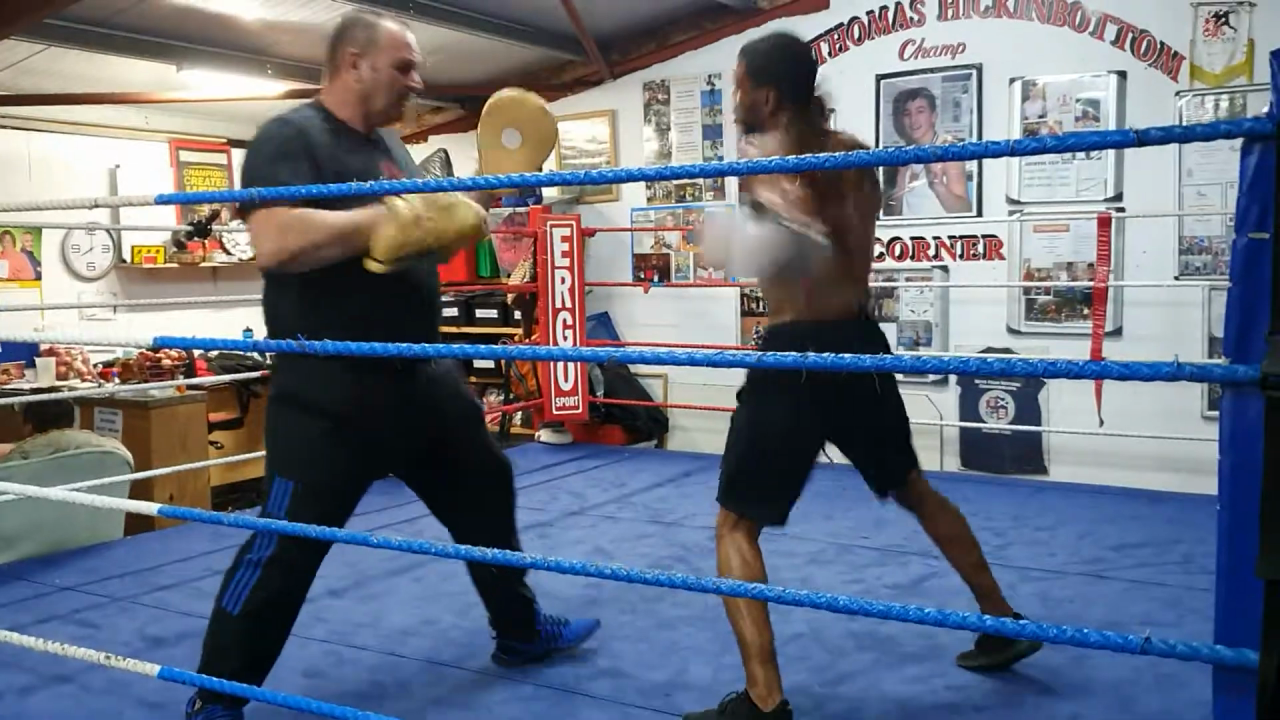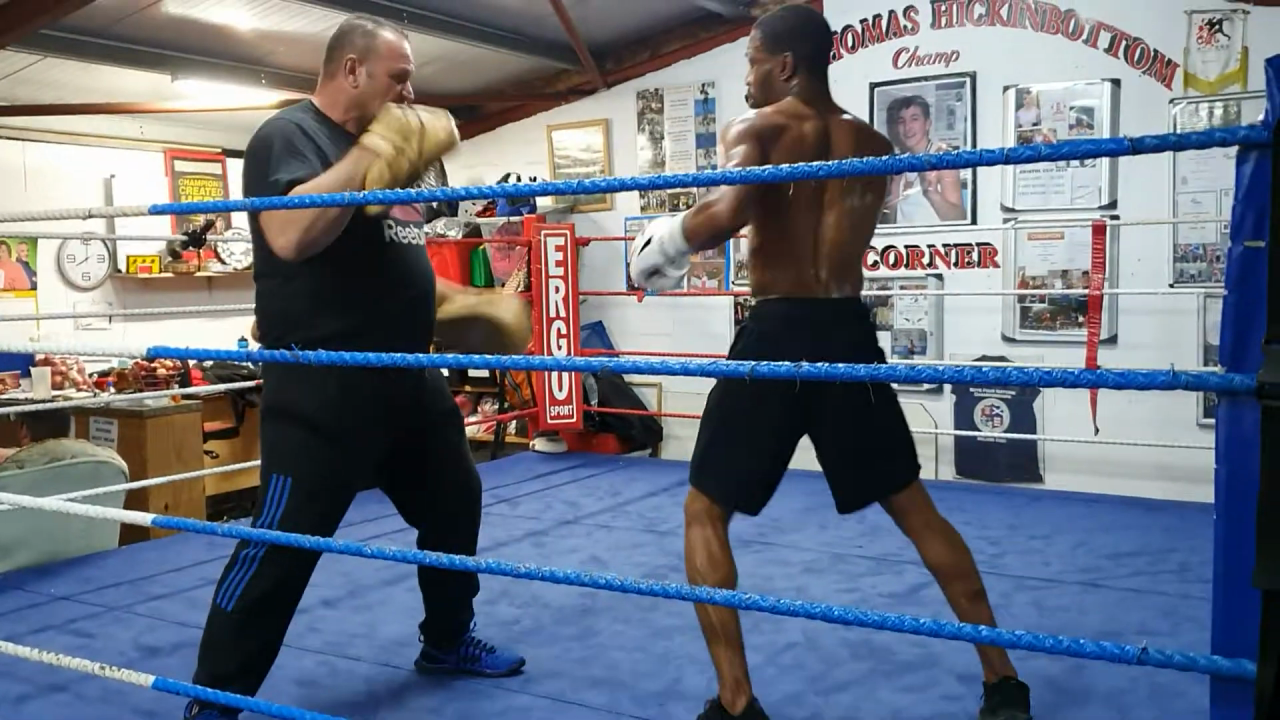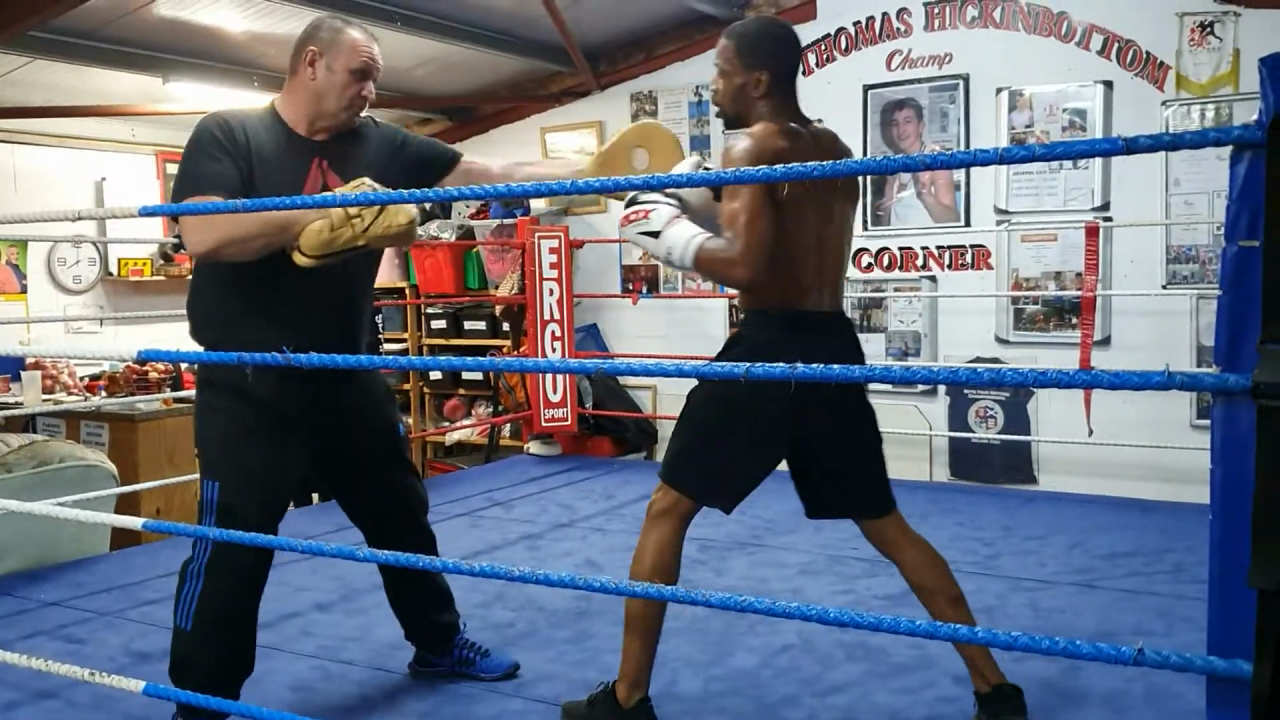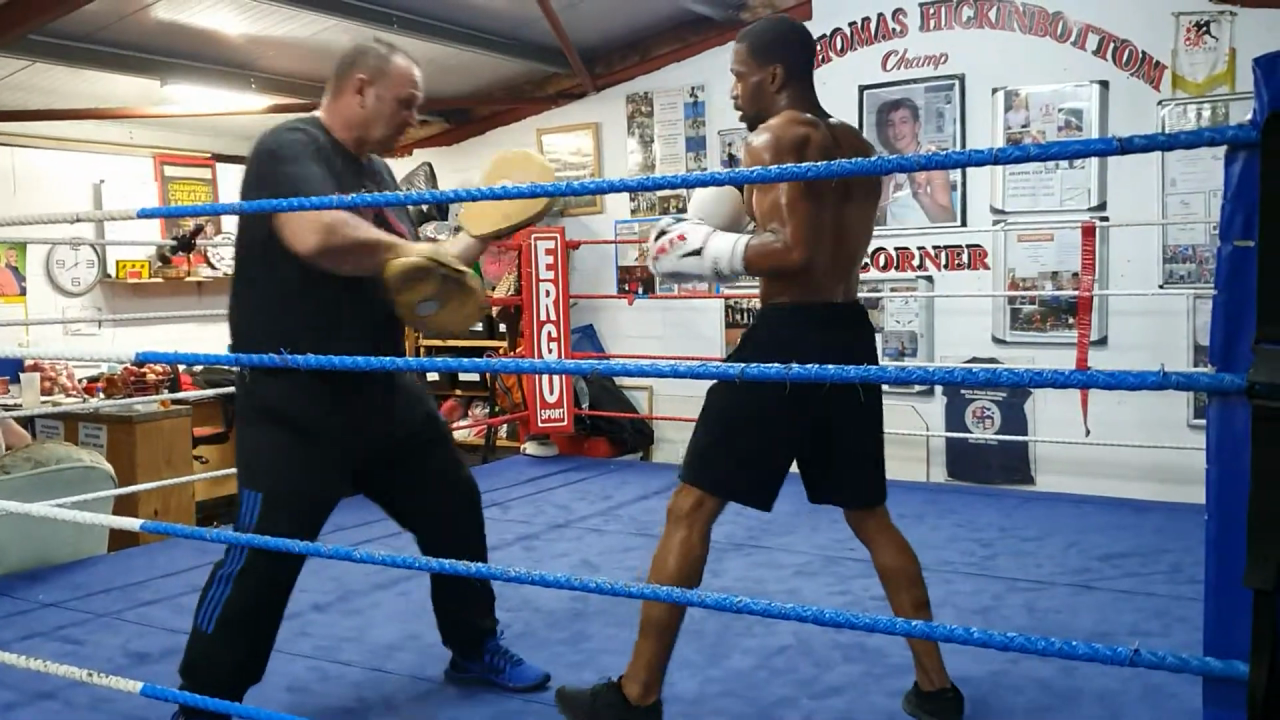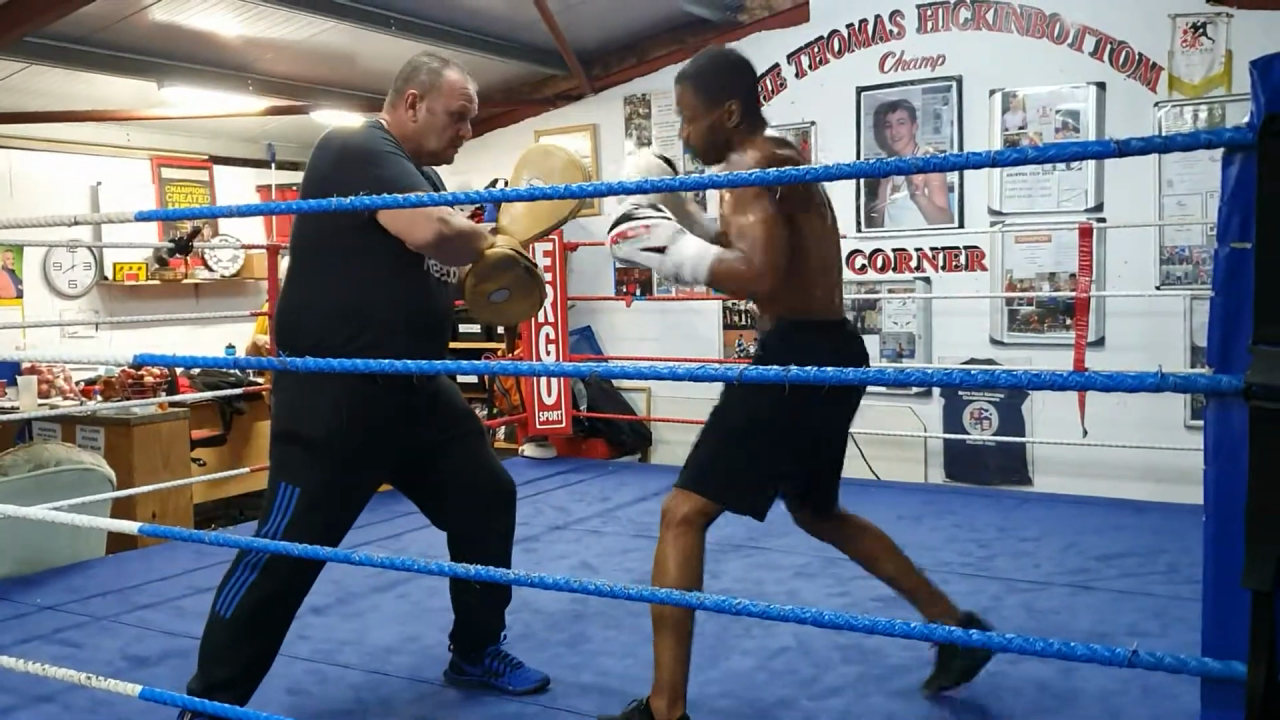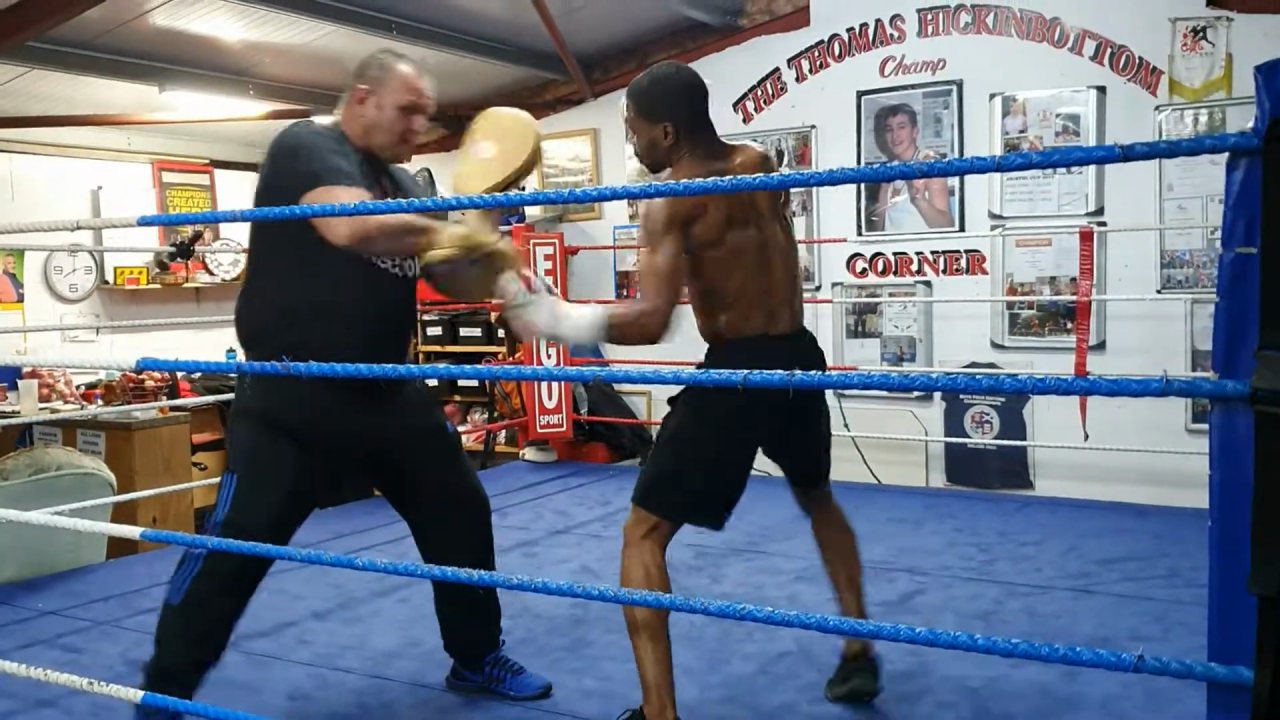
dt=0.5s
person 1, frame 1
left shoulder: (774, 158)
right shoulder: (849, 155)
left elbow: (796, 240)
left hip: (796, 357)
right hip: (855, 344)
left knee: (734, 527)
right knee: (911, 492)
right ankle: (1003, 625)
person 1, frame 2
left shoulder: (762, 126)
right shoulder: (873, 146)
left elbow: (725, 215)
left wrist: (662, 243)
left hip: (778, 337)
right hip: (850, 335)
left knee: (703, 515)
right knee: (915, 511)
person 1, frame 3
left shoulder: (754, 149)
right shoulder: (837, 154)
left elbow: (745, 267)
left wrist: (667, 233)
right wrist: (712, 214)
left hip: (768, 348)
right hip: (833, 348)
left knee: (666, 513)
right knee: (884, 523)
person 1, frame 4
left shoulder: (774, 139)
right shoulder: (858, 147)
left elbow: (796, 252)
left wrist: (704, 250)
right wrist: (744, 234)
left hip: (787, 340)
right hip: (849, 338)
left knee: (690, 509)
right knee: (870, 515)
person 1, frame 5
left shoulder: (764, 167)
right shoulder: (746, 169)
left elbow: (759, 277)
left wrist: (673, 247)
right wrist: (646, 235)
left hip: (807, 357)
right hip: (825, 361)
left knee: (682, 517)
right knee: (821, 516)
right ankle: (954, 625)
person 1, frame 6
left shoulder: (669, 201)
right shoulder: (760, 166)
left elbow: (649, 322)
left wrist: (555, 318)
left hip: (737, 376)
right hip: (799, 363)
left knee: (643, 534)
right knee: (817, 502)
right ankle: (858, 652)
person 2, frame 1
left shoulder: (390, 150)
right shoulder: (291, 137)
left elbow: (431, 244)
right elbow: (275, 242)
left wrist: (474, 211)
right wrist: (397, 218)
left hip: (414, 373)
right hip: (324, 385)
left knee: (484, 487)
right knee: (288, 542)
left ankle: (520, 628)
person 2, frame 2
left shoulder: (376, 141)
right shoulder: (289, 135)
right elbow: (292, 237)
left wrist: (455, 303)
right wrist: (377, 156)
left hip: (406, 376)
right hip: (323, 385)
left knee: (454, 503)
right knee: (284, 541)
left ankle: (447, 640)
person 2, frame 3
left shoulder: (378, 145)
right shoulder: (227, 135)
left elbow: (479, 176)
right elbow: (204, 235)
left wrist: (595, 165)
right wrist: (329, 216)
left hip: (349, 380)
right hip: (250, 388)
left knee: (400, 514)
right knee: (232, 548)
left ankle: (437, 644)
person 2, frame 4
left shoulder: (376, 173)
right shoulder: (290, 148)
left elbow: (398, 266)
right elbow: (321, 234)
left wrist: (478, 236)
right wrist: (411, 255)
left hip: (383, 389)
right hip: (292, 401)
left knee: (455, 508)
right knee: (265, 554)
left ankle: (474, 649)
person 2, frame 5
left shoulder: (419, 172)
right shoulder: (357, 150)
left elbow: (441, 266)
right elbow: (431, 231)
right wrist: (487, 242)
left hip: (416, 388)
right hip: (335, 393)
left knee: (488, 502)
right knee: (290, 547)
left ankle: (477, 652)
person 2, frame 6
left shoulder: (400, 181)
right shoulder: (306, 146)
right elbow: (352, 228)
left wrist: (475, 220)
right wrist: (440, 234)
left hip: (388, 391)
right hip: (294, 393)
left knee: (461, 511)
right knee: (235, 543)
left ankle: (477, 657)
